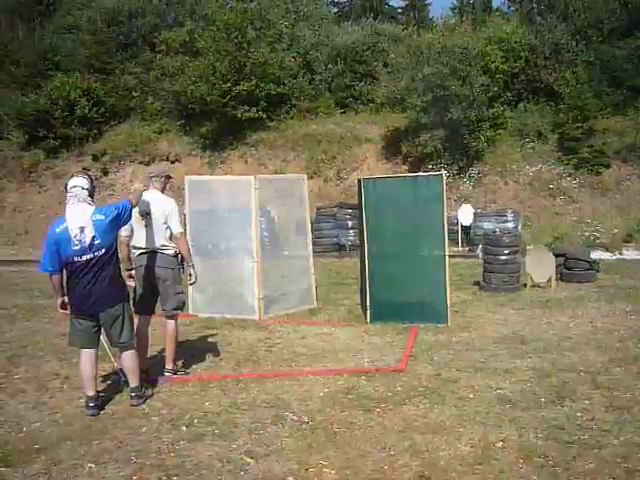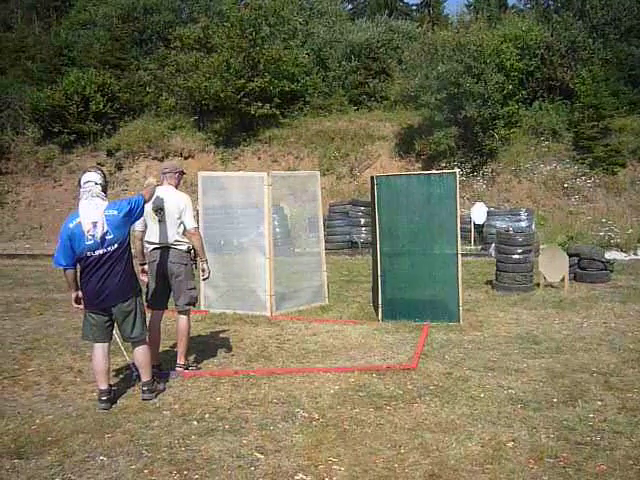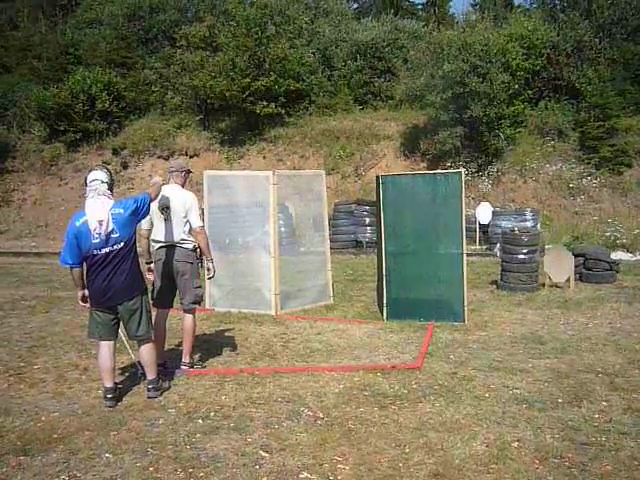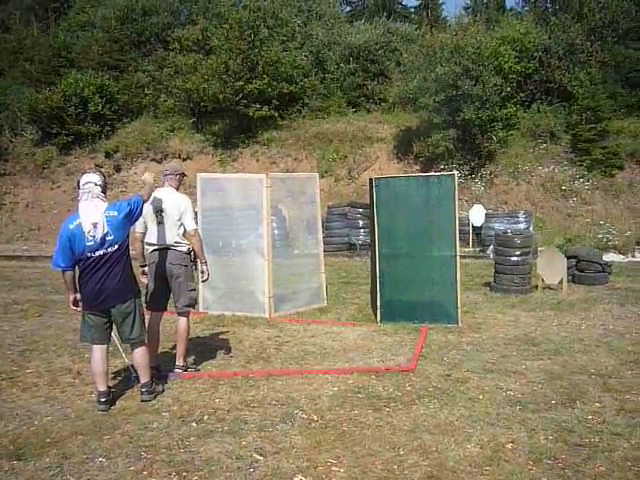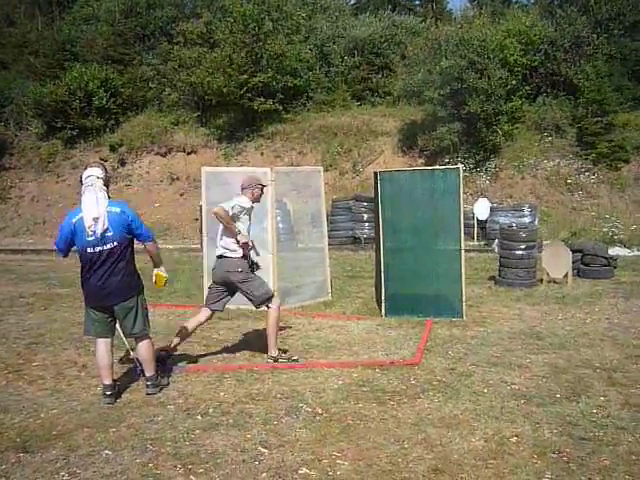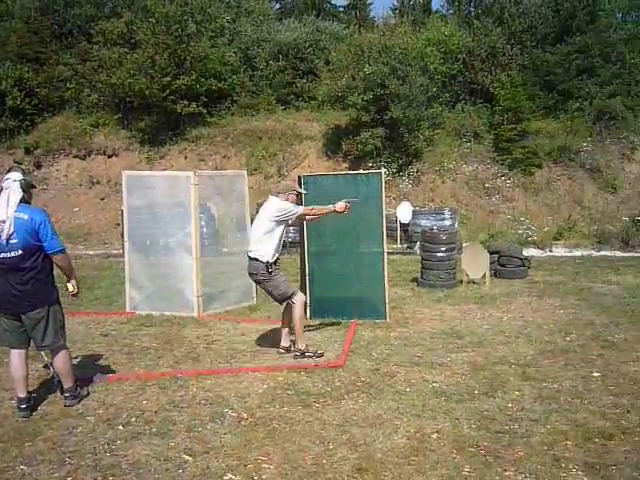
dt=0.7s
person 1, frame 1
left shoulder: (57, 229)
right shoulder: (107, 216)
left elbow: (54, 271)
right elbow: (131, 203)
left wrist: (60, 296)
right wrist: (138, 190)
left hip: (80, 301)
right hip: (112, 297)
left knee: (87, 349)
right knee: (126, 345)
left ankle: (92, 401)
right ankle: (136, 391)
person 1, frame 2
left shoulder: (70, 224)
right shoulder: (119, 211)
left elbow: (68, 266)
right elbow: (144, 197)
left wrist: (74, 290)
right wrist: (152, 185)
left hip: (94, 296)
right hip: (125, 291)
left knee: (100, 343)
right knee: (138, 339)
left ankle: (104, 394)
right ankle: (148, 385)
person 1, frame 3
left shoulder: (77, 222)
right shoulder: (126, 209)
left elbow: (74, 264)
right elbow: (151, 196)
left wrist: (81, 289)
right wrist: (157, 183)
left hip: (99, 293)
right hip: (131, 289)
left knee: (105, 342)
right knee: (144, 337)
left ankle: (109, 392)
right ankle: (153, 384)
person 1, frame 4
left shoulder: (70, 225)
right shoulder: (119, 212)
left elbow: (66, 267)
right elbow: (143, 199)
left wrist: (72, 292)
right wrist: (149, 183)
left hip: (92, 297)
right hip: (124, 293)
left knee: (98, 345)
right knee: (137, 340)
left ankle: (103, 396)
right ankle: (147, 387)
person 1, frame 5
left shoulder: (73, 217)
right shoulder: (122, 210)
left elbow: (61, 250)
right elbow: (148, 241)
right wrist: (158, 265)
left hip: (94, 291)
right hip: (126, 288)
left knee: (102, 338)
right knee: (141, 334)
left ankle: (108, 389)
right ankle: (152, 380)
person 1, frame 6
right shoulder: (36, 215)
right elbow: (57, 253)
right wrist: (72, 278)
right hip: (39, 298)
right knee: (56, 346)
left ankle: (23, 401)
right ankle: (71, 392)
person 2, frame 1
right shoulder: (167, 203)
left elbow: (124, 240)
right elbow: (178, 236)
left wrist: (128, 268)
right wrist: (190, 265)
left hip: (141, 262)
right hip: (165, 260)
left knee: (143, 317)
right knee: (171, 315)
left ankle: (142, 367)
right ankle: (170, 366)
person 2, frame 2
right shoulder: (181, 198)
left elbow: (137, 235)
right elbow: (192, 232)
left wrist: (141, 263)
right wrist: (203, 260)
left hip: (154, 257)
right hip: (178, 256)
left knee: (156, 312)
right knee: (183, 311)
left ankle: (154, 362)
right ankle: (181, 361)
person 2, frame 3
left shoulder: (153, 198)
right shoulder: (187, 197)
left elbow: (144, 234)
right elbow: (198, 231)
left wrist: (148, 261)
right wrist: (209, 259)
left hip: (161, 255)
right hip: (184, 254)
left knee: (161, 310)
right knee: (189, 310)
left ankle: (159, 360)
right ankle: (186, 360)
person 2, frame 4
left shoulder: (146, 201)
right shoulder: (181, 200)
left elbow: (137, 237)
right elbow: (192, 234)
left wrist: (142, 265)
right wrist: (203, 262)
left hip: (155, 259)
right hip: (178, 258)
left knee: (155, 313)
right knee: (183, 313)
left ankle: (152, 363)
right ankle: (180, 363)
person 2, frame 5
left shoulder: (238, 205)
right shoulder: (241, 204)
right elbow: (217, 210)
right wrist: (237, 235)
left hip: (221, 267)
right hip: (237, 266)
left knee: (207, 312)
right knee: (274, 304)
left ankle: (171, 347)
right ankle: (273, 353)
person 2, frame 6
left shoulder: (277, 207)
right shoulder: (278, 207)
left elbow: (306, 216)
right elbow: (310, 212)
left wrist: (332, 209)
right wrist: (334, 208)
left hip: (264, 265)
right hip: (262, 267)
left knee: (292, 300)
right knee: (298, 299)
left ankle: (285, 344)
right ankle: (300, 348)
